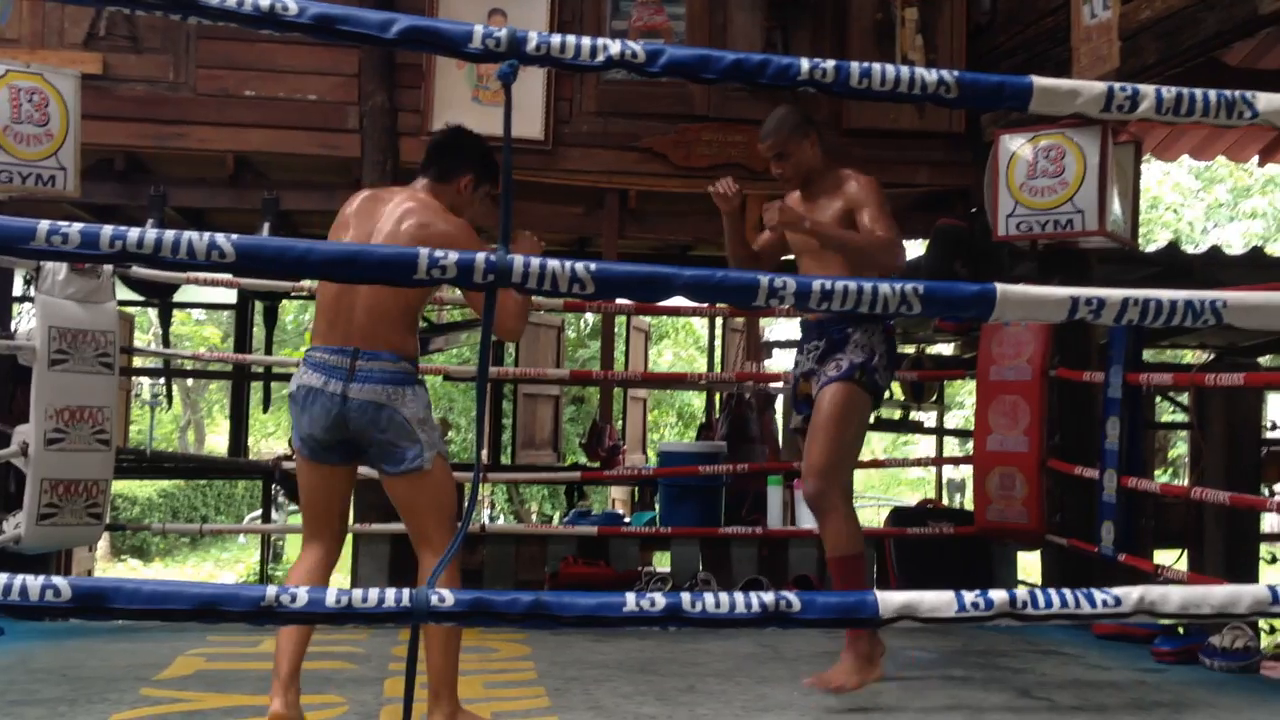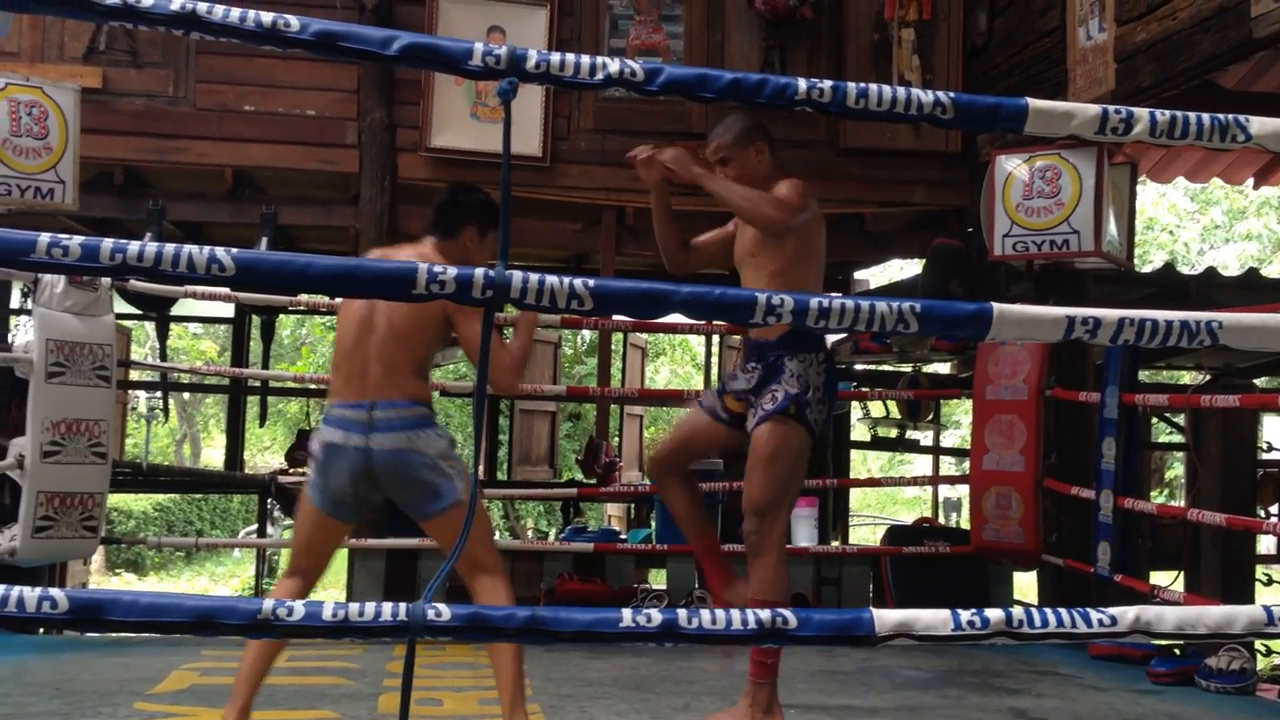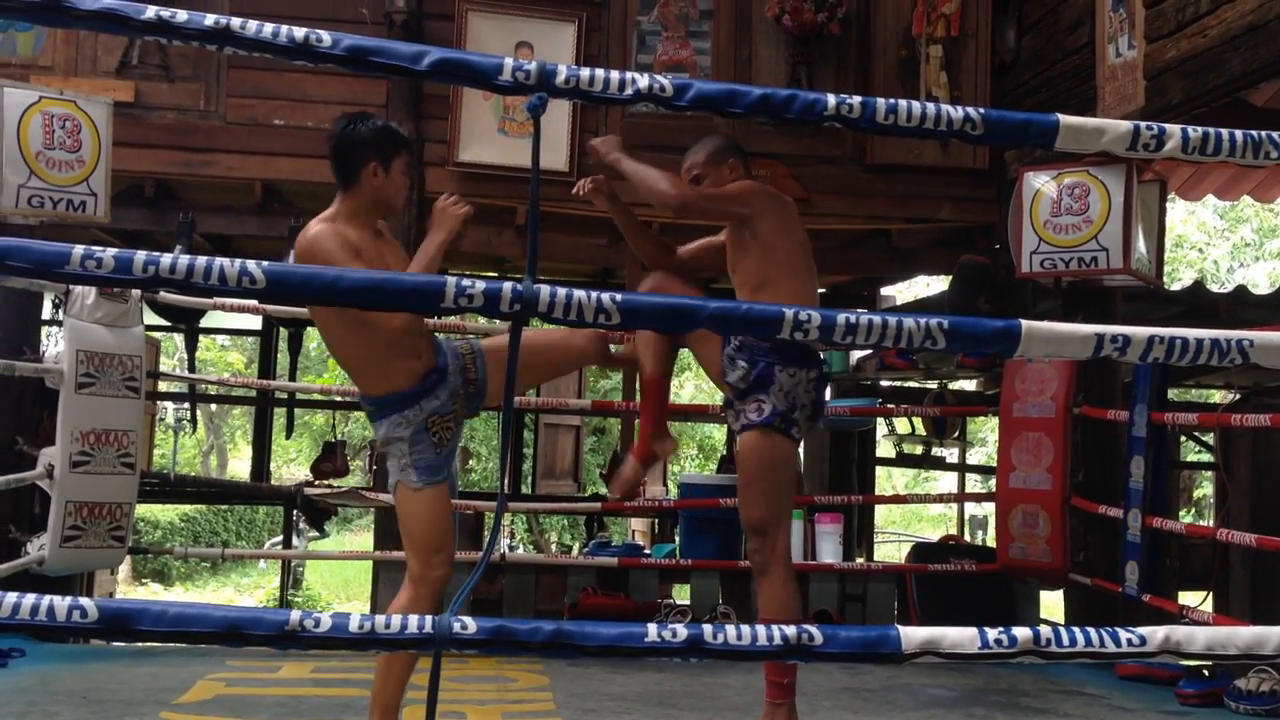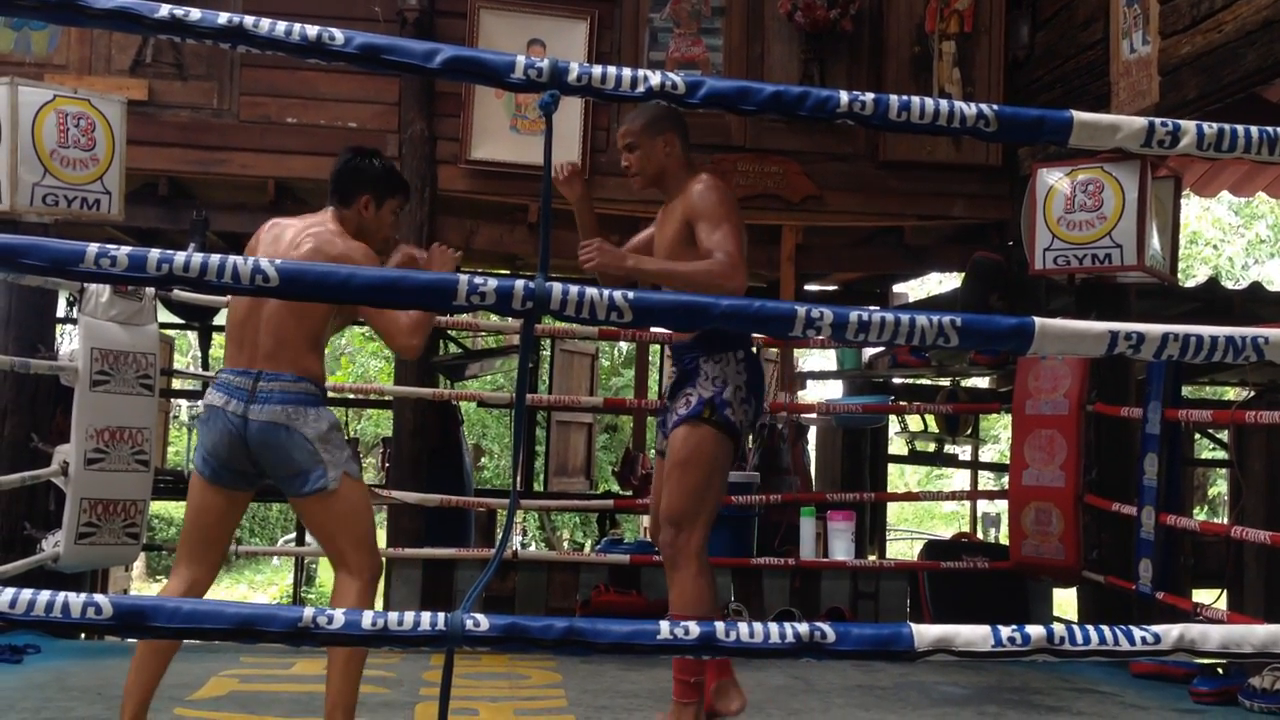
dt=1s
person 1, frame 1
left shoulder: (858, 189)
right shoulder: (796, 203)
left elbow: (891, 257)
right elbow: (746, 270)
left wrist: (805, 226)
right wrist: (731, 216)
left hip: (855, 342)
right hip: (811, 348)
left knee: (821, 485)
right knee: (826, 496)
left ankle: (860, 647)
right ankle: (864, 638)
person 1, frame 2
left shoulder: (792, 194)
right shoulder: (740, 222)
left elbow: (774, 219)
right elbow: (680, 262)
left wrist: (699, 175)
right wrist: (659, 192)
left hip: (795, 367)
right hip: (754, 368)
left knee: (762, 527)
right knee: (663, 459)
right ankle: (725, 588)
person 1, frame 3
left shoulder: (757, 199)
right shoulder: (736, 231)
left elbow: (677, 200)
right elbow: (665, 260)
left wrist: (620, 158)
right wrist: (613, 205)
left hip: (782, 374)
right hip: (751, 364)
left knee: (765, 547)
right knee: (656, 290)
right ankle: (646, 447)
person 1, frame 4
left shoulder: (706, 193)
right shoulder: (669, 211)
left elbow: (731, 278)
right elbow: (611, 275)
left wrist: (635, 263)
right wrist: (580, 205)
left hip: (718, 372)
right hip: (692, 375)
left knee: (679, 541)
right knee: (670, 533)
person 2, frame 1
left shoulder: (357, 203)
right shoulder: (447, 229)
right elbow: (508, 327)
right wrist: (521, 260)
left hip: (317, 381)
right hip: (386, 388)
left knee: (318, 547)
right knee: (438, 550)
person 2, frame 2
left shoulder: (369, 262)
right elbow: (504, 379)
right wrist: (529, 314)
left hip: (339, 434)
right hip: (409, 436)
left knee: (297, 578)
right knee: (487, 574)
person 2, frame 3
left shoulder: (372, 228)
right shoulder: (319, 241)
right elbow: (395, 316)
right wrist: (438, 239)
left hip: (451, 367)
right hip: (404, 414)
left knee: (587, 340)
right knee: (427, 574)
person 2, frame 4
left shoulder: (271, 230)
right shoulder: (350, 251)
right elbow: (407, 341)
left wrist: (388, 270)
right wrist: (436, 276)
left hip: (225, 402)
right hip: (293, 411)
left knee: (189, 575)
right knee: (359, 568)
